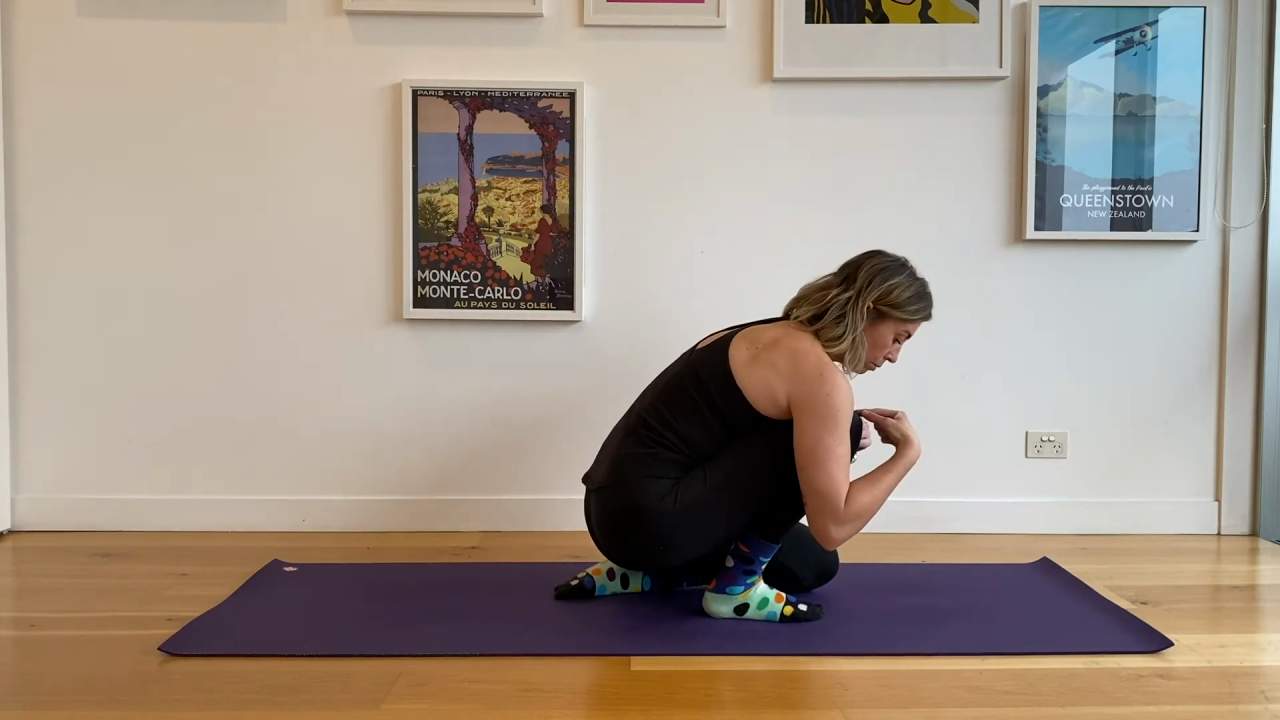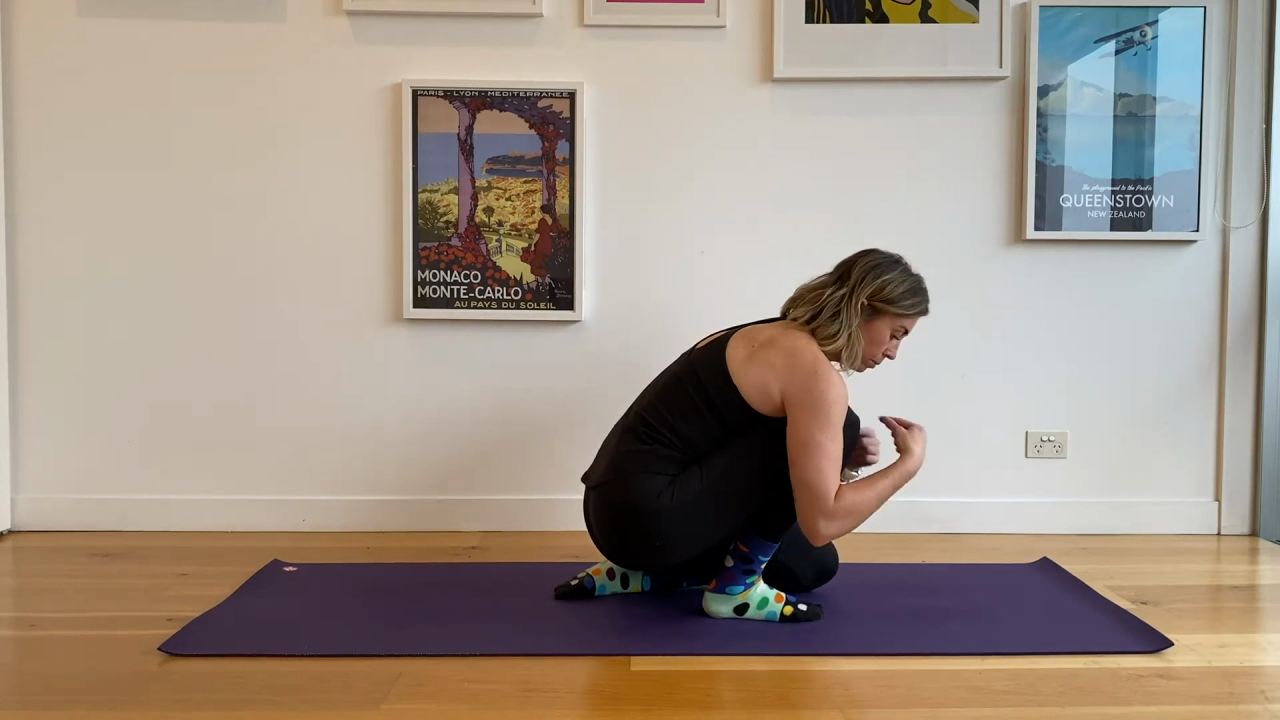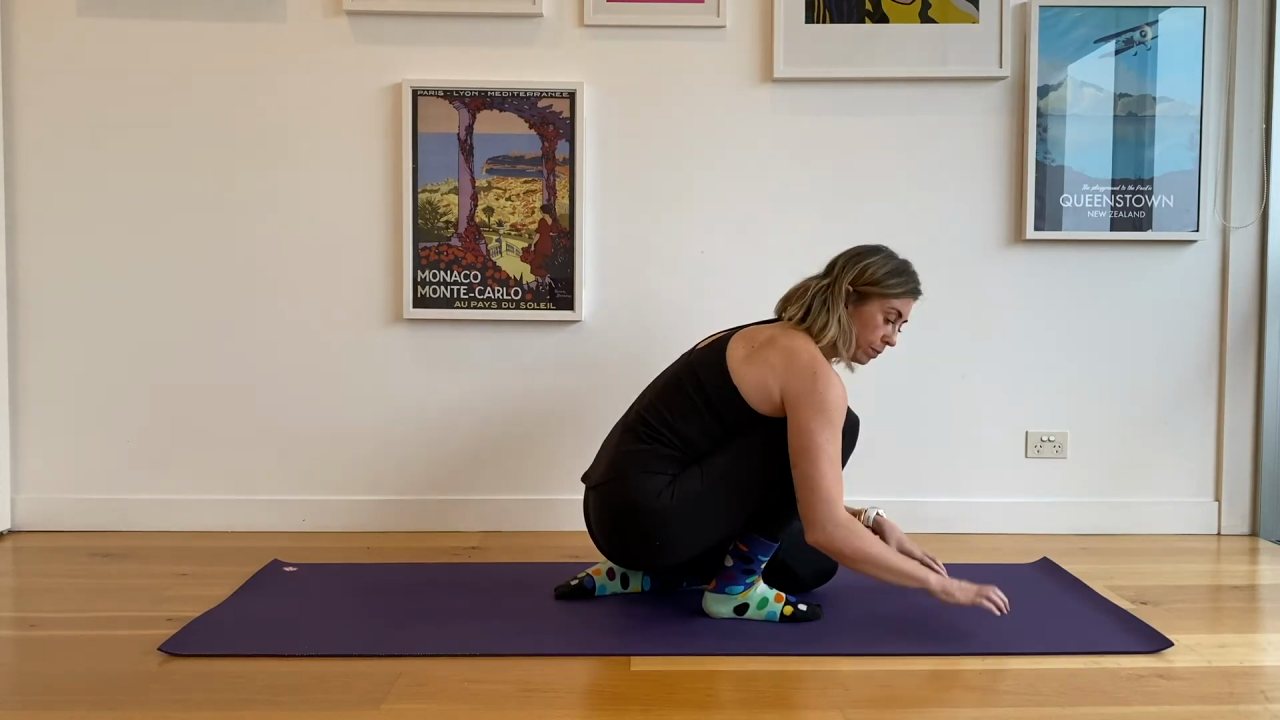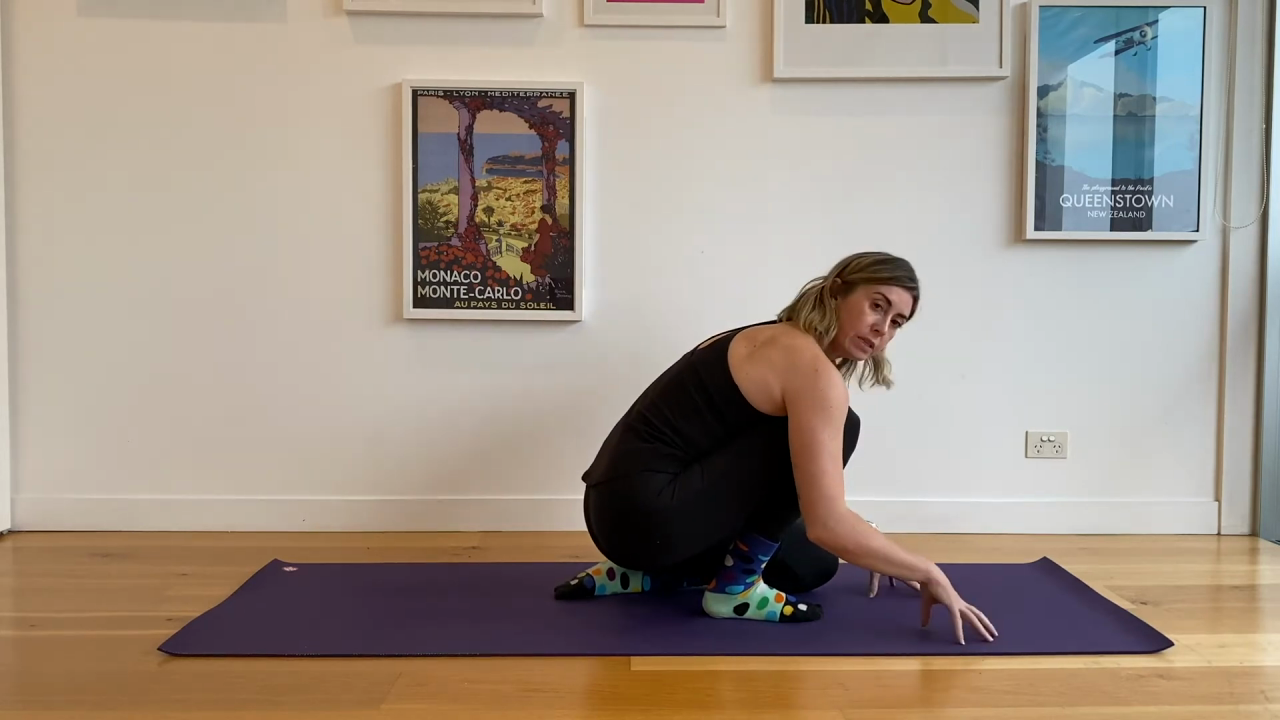
dt=0.3s
person 1, frame 1
left shoulder: (775, 338)
right shoulder: (819, 375)
right elbow: (832, 525)
left wrist: (835, 444)
right wrist: (908, 451)
right hip: (647, 517)
left knee: (813, 566)
right knee: (843, 431)
left ankle: (639, 575)
right ankle: (735, 586)
person 1, frame 2
left shoulder: (775, 340)
right shoulder: (814, 373)
right elbow: (822, 521)
left wrist: (843, 463)
right wrist: (910, 461)
left hip: (626, 505)
right hip: (645, 515)
left knee: (812, 567)
right knee: (836, 454)
left ankle: (637, 576)
right ankle: (735, 586)
person 1, frame 3
left shoulder: (773, 342)
right shoulder: (811, 372)
left elbow: (797, 492)
right elbow: (824, 527)
left wrist: (872, 523)
right wrist: (936, 582)
left hip: (627, 505)
right hip: (649, 512)
left knee: (811, 564)
left ankle: (636, 575)
right ankle: (735, 586)
person 1, frame 4
left shoulder: (779, 344)
right shoulder: (813, 369)
right elbow: (826, 523)
left wrist: (876, 545)
right wrist: (930, 574)
left hip: (626, 504)
right hip: (645, 513)
left knee: (811, 565)
right knee: (835, 432)
left ankle: (640, 575)
right ankle: (736, 586)
